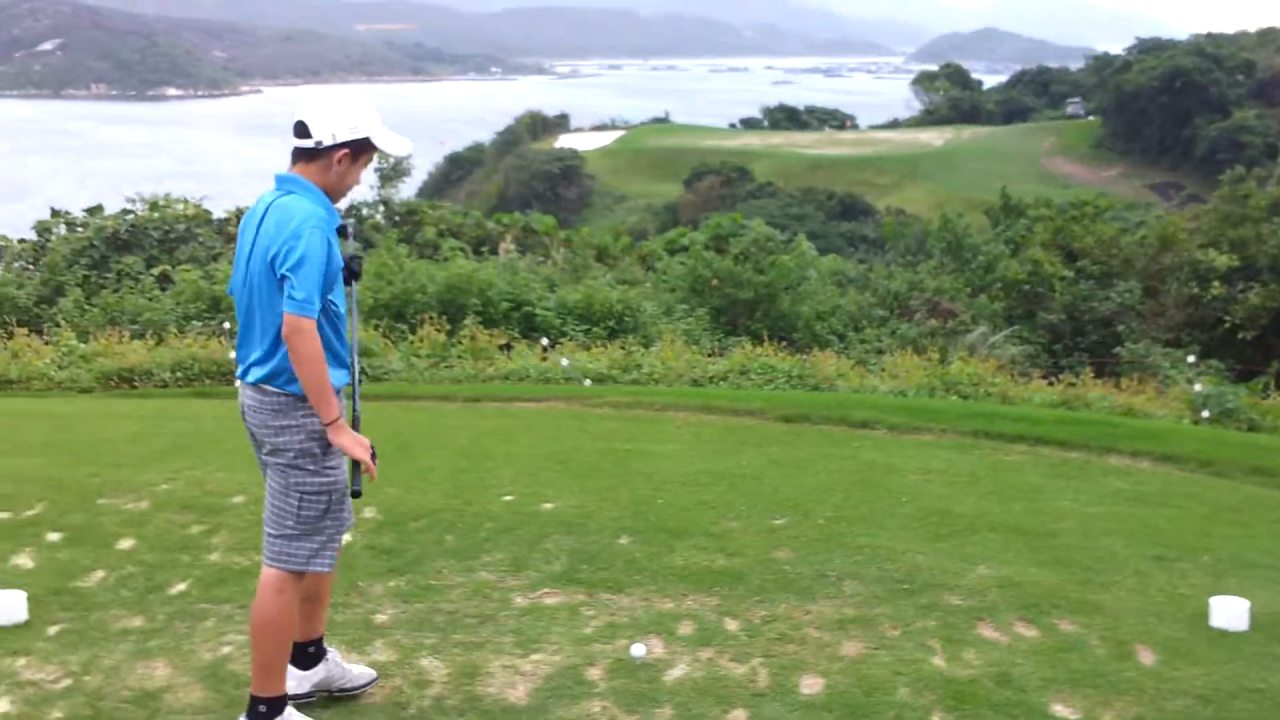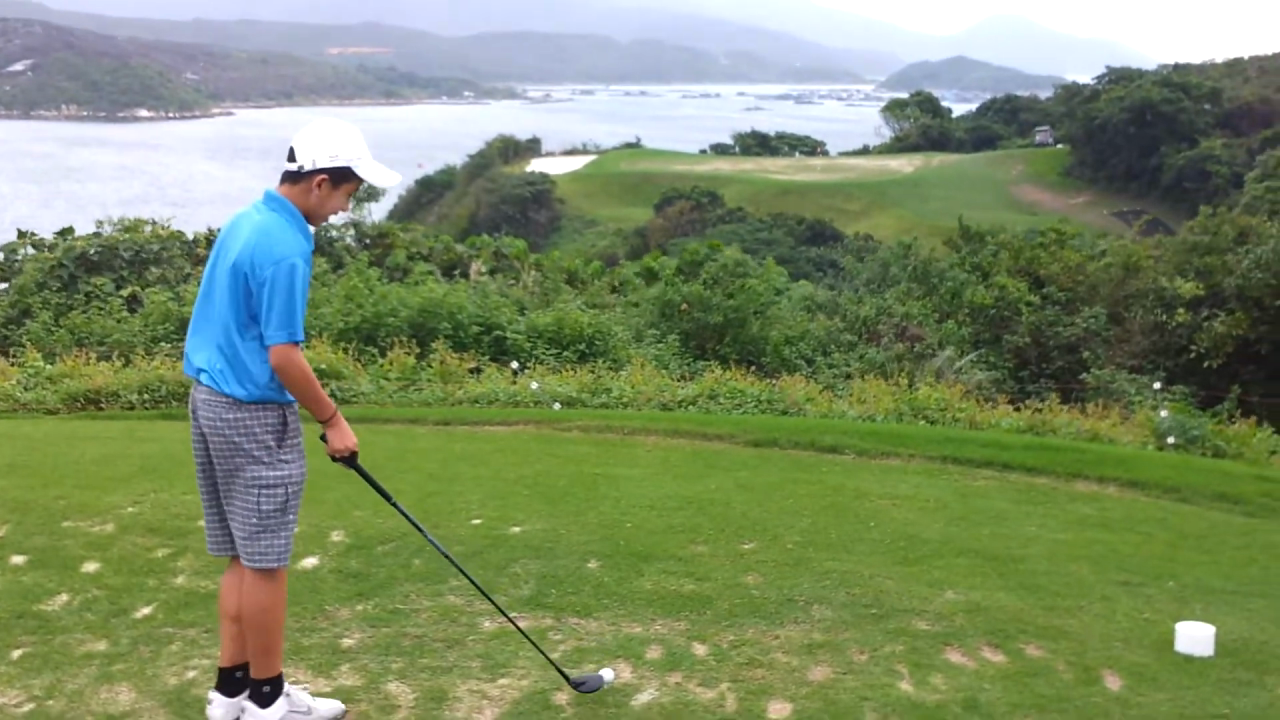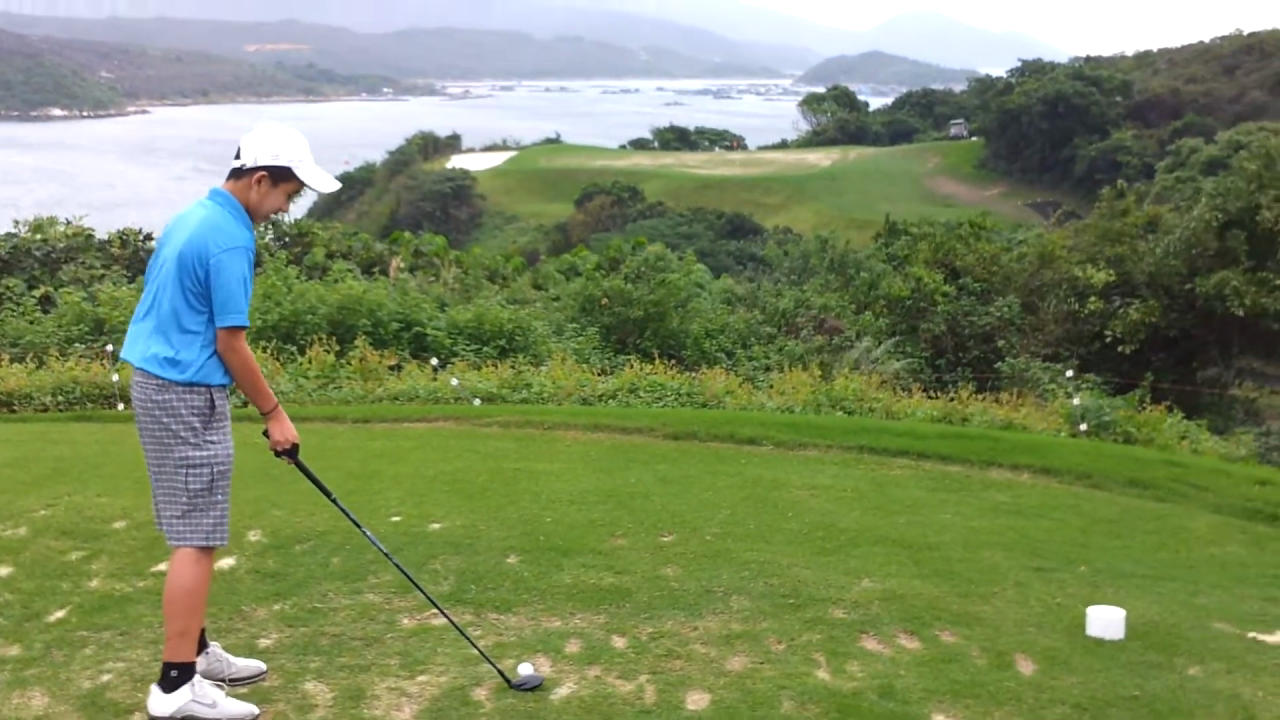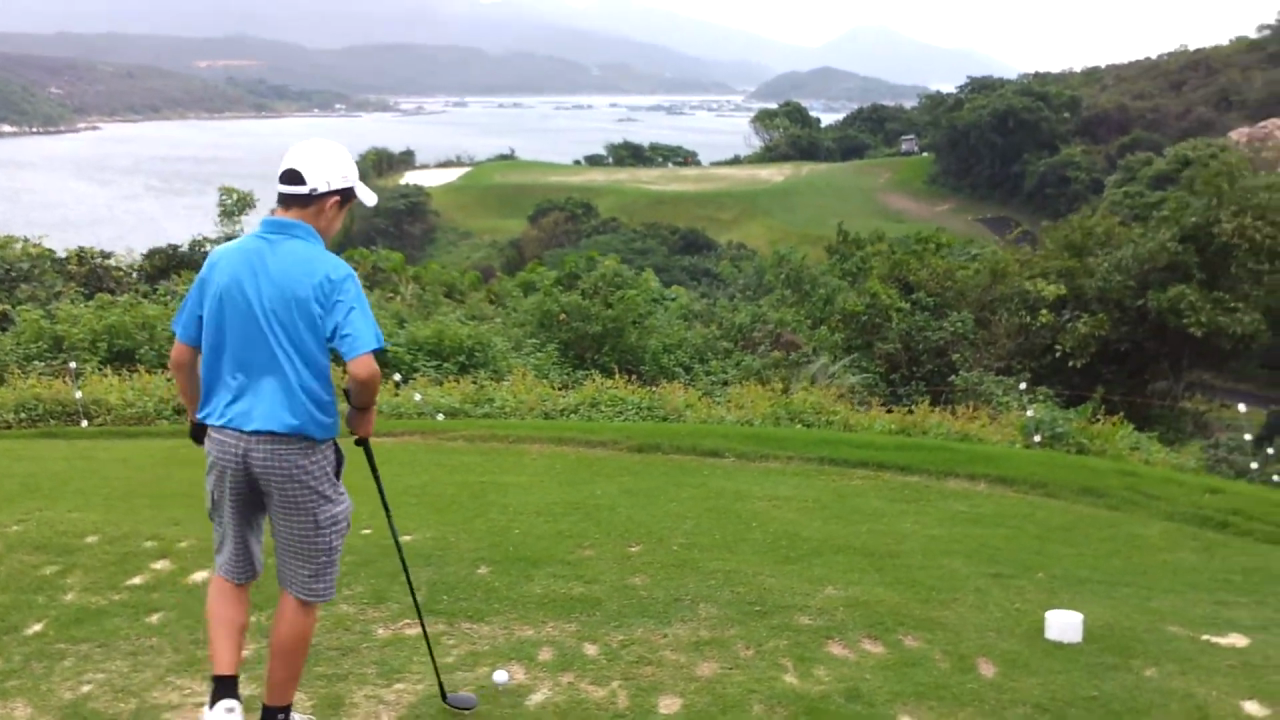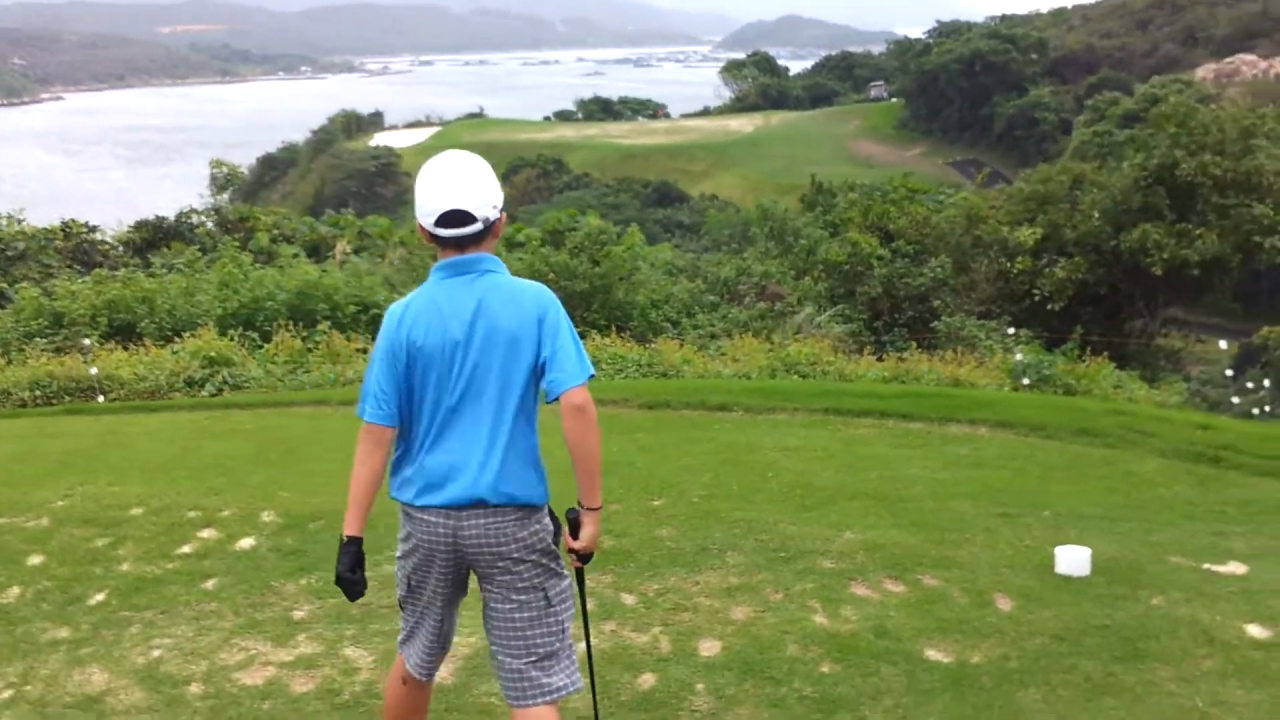
dt=1s
person 1, frame 1
left shoulder: (262, 210)
right shoulder: (311, 223)
right elbow: (298, 330)
right wrist: (336, 425)
left hip: (268, 394)
right hip: (298, 406)
left knee: (320, 537)
right knee: (291, 558)
left ankle: (309, 661)
person 1, frame 2
left shoulder: (245, 220)
right shoulder: (284, 248)
right elbow: (283, 356)
right wrist: (334, 421)
left hip: (212, 399)
right hip: (255, 413)
left knee: (243, 556)
right knee: (265, 560)
person 1, frame 3
left shoulder: (192, 216)
right shoulder: (231, 239)
right elbow: (230, 344)
right wrist: (274, 413)
left hip: (157, 384)
right hip: (188, 396)
left knee: (191, 531)
right knee: (195, 539)
left ankle: (193, 649)
person 1, frame 4
left shoulder: (221, 260)
right shoulder: (332, 273)
left elbow: (182, 356)
right elbow: (363, 369)
left wrist: (198, 415)
right wrist: (364, 411)
left hip: (226, 440)
right hip: (299, 448)
left knee: (231, 571)
right knee: (304, 588)
person 1, frame 5
left shoulder: (402, 317)
right shoulder: (534, 301)
left elbow: (376, 437)
right elbow: (577, 405)
left wrist: (351, 537)
right wrist: (590, 509)
left hip: (427, 518)
right hip: (512, 519)
left knee: (416, 657)
